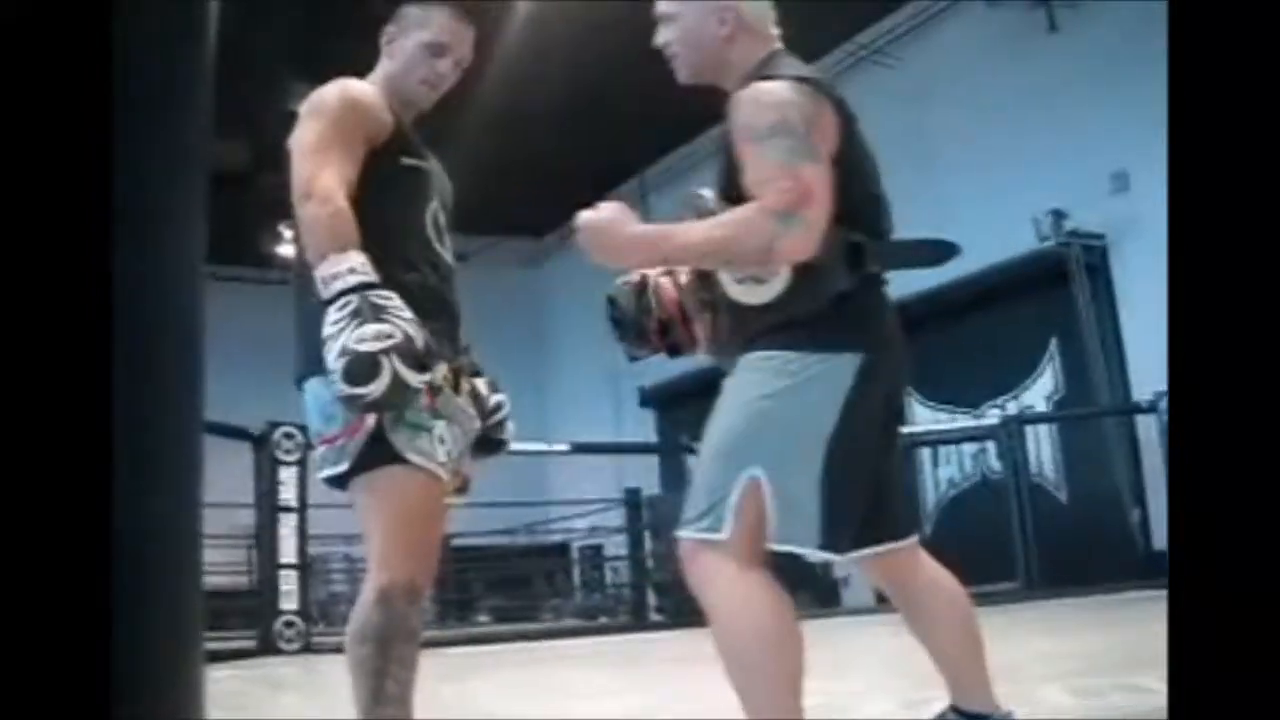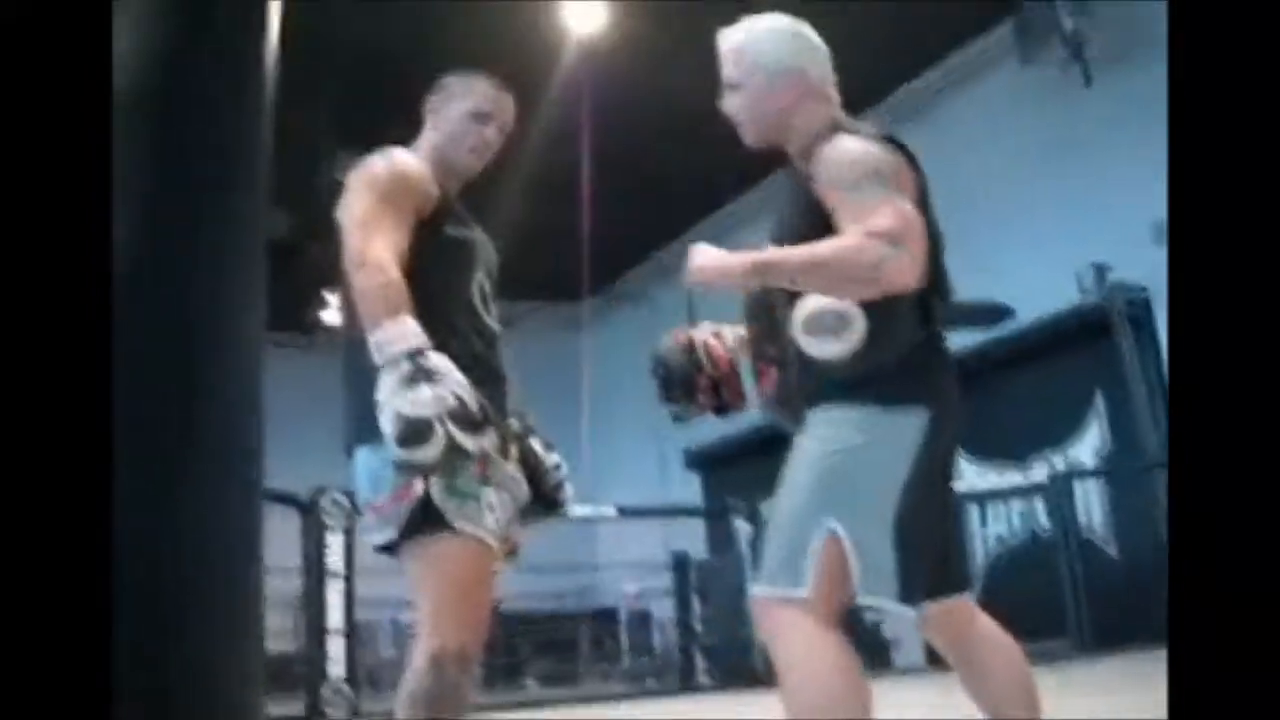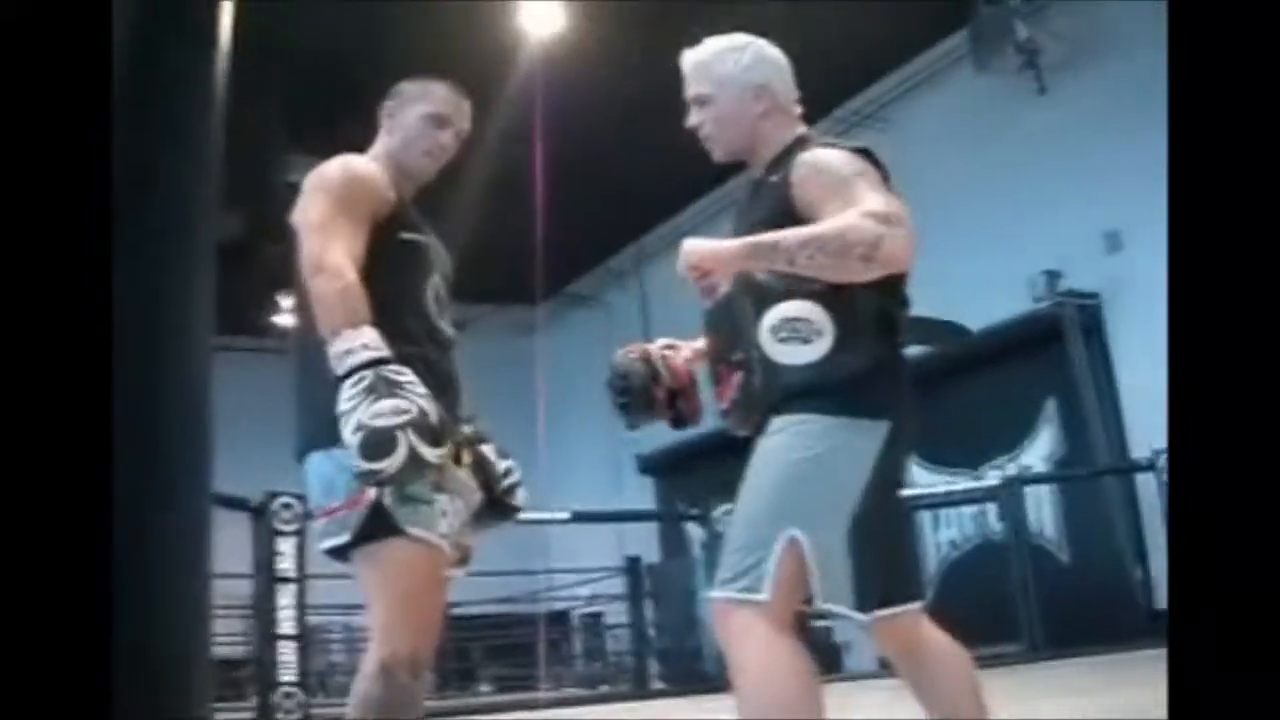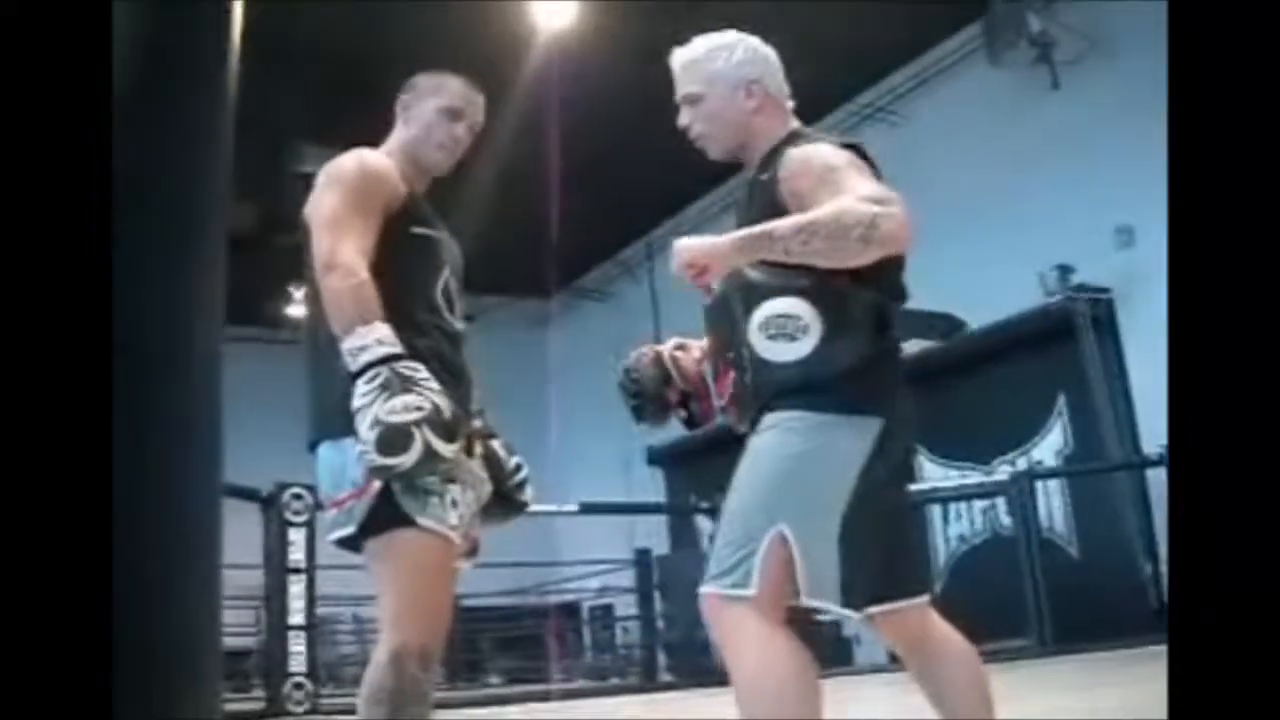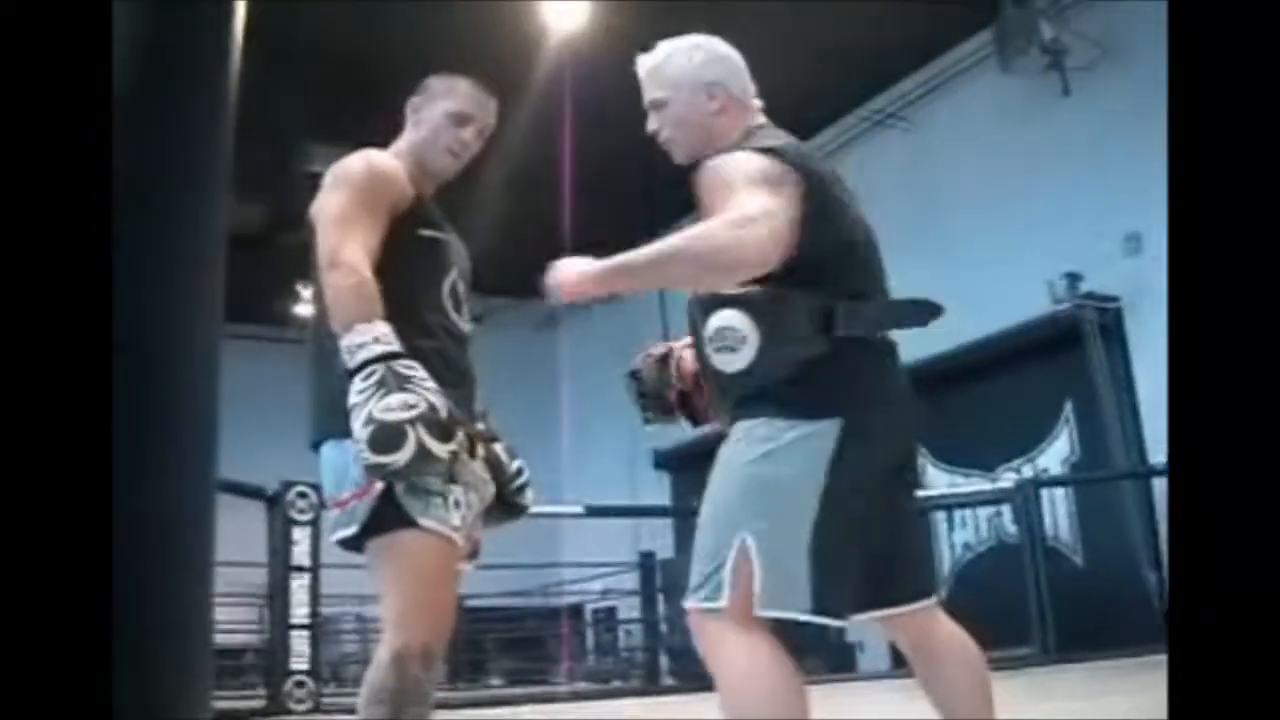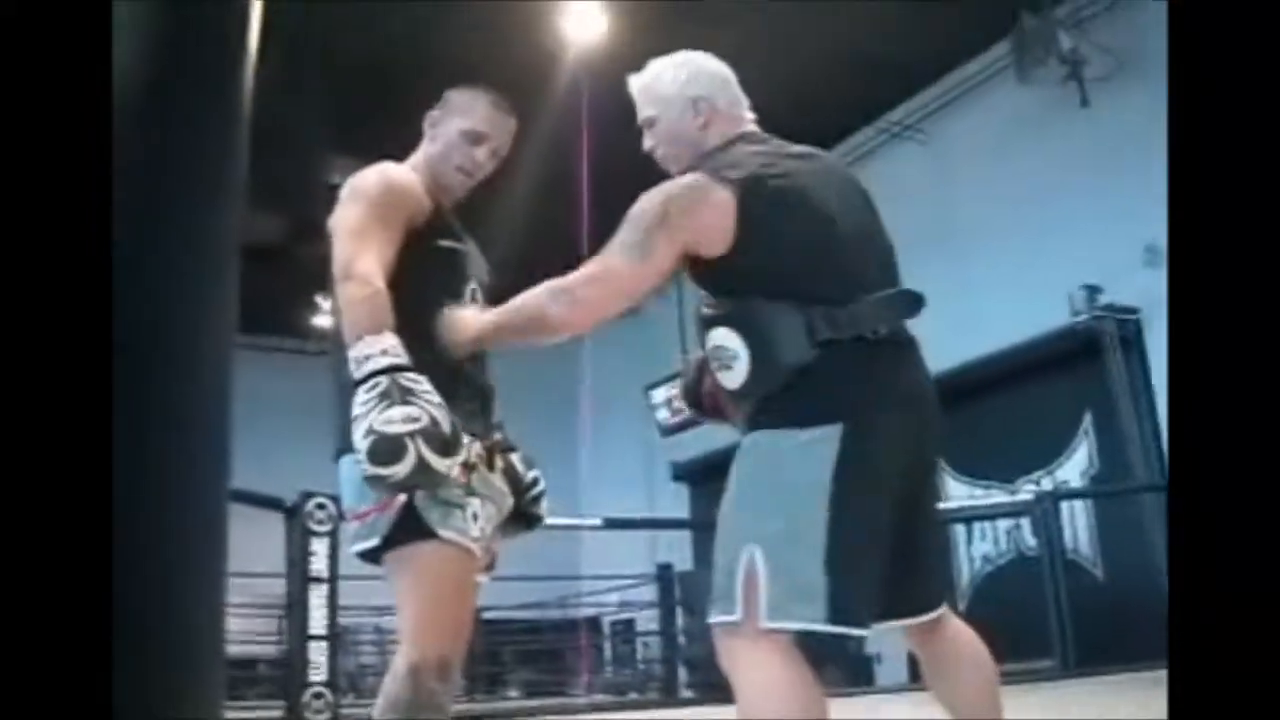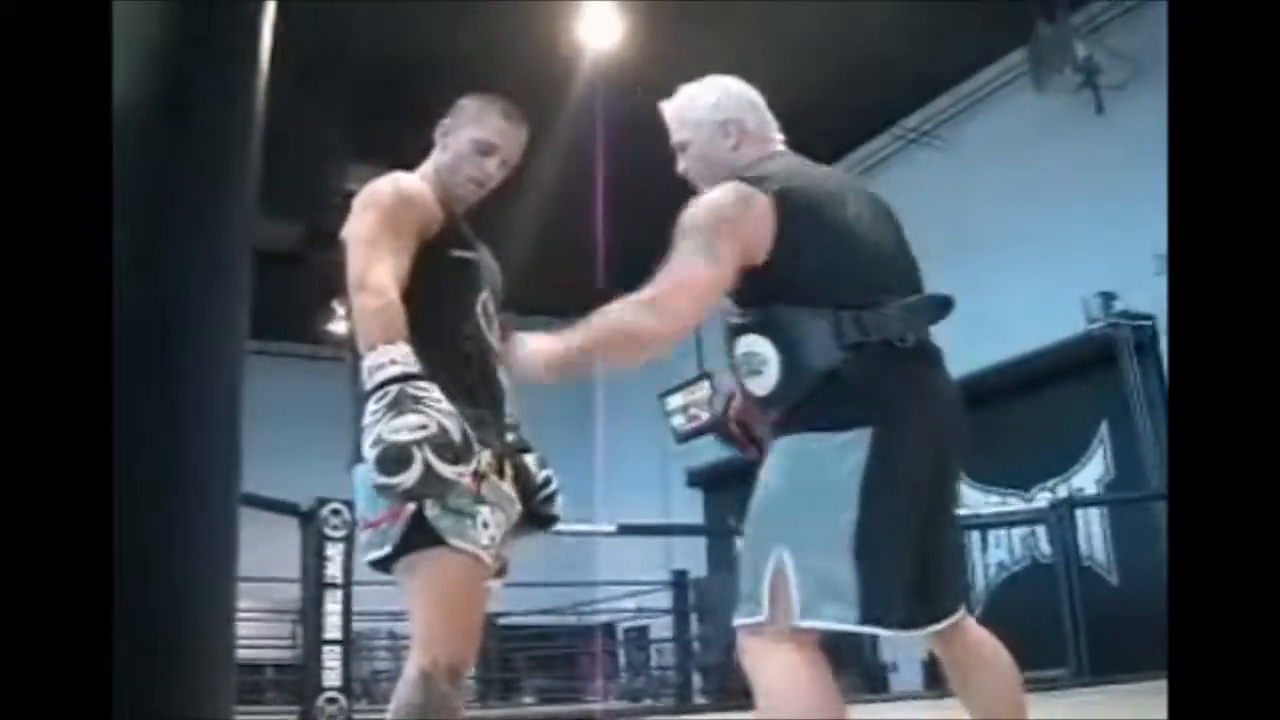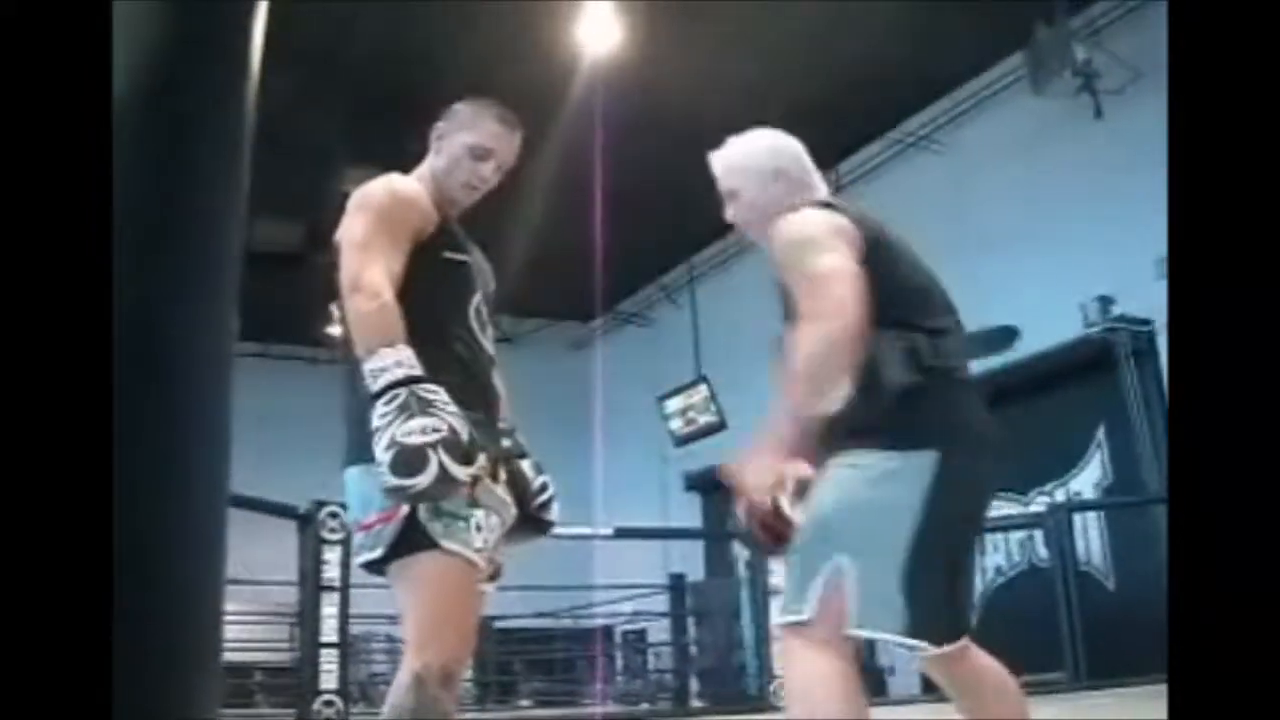
dt=0.2s
person 1, frame 1
left shoulder: (771, 100)
right shoulder: (787, 98)
left elbow: (787, 230)
left wrist: (642, 243)
right wrist: (695, 283)
left hip: (812, 347)
right hip: (842, 344)
left knee: (717, 549)
right knee: (891, 552)
person 1, frame 2
left shoulder: (851, 158)
right shoulder: (824, 168)
left elbow: (892, 259)
left wrist: (741, 268)
right wrist: (745, 339)
left hip: (875, 405)
right hip: (881, 407)
left knee: (791, 604)
right knee: (946, 609)
person 1, frame 3
left shoulder: (821, 167)
right shoulder: (770, 189)
left elbow: (887, 242)
left wrist: (734, 252)
right wrist: (703, 352)
left hip: (835, 414)
right hip: (817, 417)
left knee: (747, 611)
right knee: (896, 620)
person 1, frame 4
left shoulder: (810, 164)
right shoulder: (769, 184)
left elbow: (886, 223)
left wrist: (733, 246)
right wrist: (710, 351)
left hip: (829, 409)
right hip: (831, 412)
left knee: (738, 605)
right knee: (902, 612)
person 1, frame 5
left shoulder: (739, 169)
right shoulder: (783, 166)
left elbow: (743, 245)
left wrist: (601, 274)
right wrist: (709, 351)
left hip: (807, 413)
right hip: (856, 406)
left knee: (722, 617)
right knee: (907, 608)
person 1, frame 6
left shoulder: (693, 194)
right shoulder: (822, 172)
left elbow: (580, 303)
left wrist: (479, 327)
left hip: (814, 418)
right hip: (898, 400)
left knee: (750, 632)
right knee: (925, 614)
person 1, frame 7
left shoulder: (729, 204)
right shoulder: (846, 192)
left elbow: (658, 316)
left wrist: (554, 354)
left hip: (842, 422)
right hip: (920, 409)
left knee: (773, 633)
right knee: (944, 619)
person 1, frame 8
left shoulder: (804, 229)
right shoulder: (860, 239)
left elbow: (833, 329)
left wrist: (773, 445)
right wrist: (812, 463)
left hip: (903, 446)
right hip: (943, 441)
left knee: (809, 636)
right knee: (939, 646)
person 2, frame 1
left shoulder: (418, 156)
right shoulder: (347, 103)
right elbow: (318, 197)
left wrist: (463, 371)
right wrist: (356, 300)
left hip: (424, 364)
right hip: (373, 355)
left knee: (410, 574)
right knee: (400, 572)
person 2, frame 2
left shoulder: (460, 224)
right shoulder: (394, 176)
right elbow: (370, 267)
left wrist: (515, 437)
right wrist: (411, 366)
left hip: (469, 433)
right hip: (420, 421)
left knee: (460, 635)
right knee: (452, 635)
person 2, frame 3
left shoulder: (415, 231)
right shoulder: (348, 180)
right elbow: (328, 274)
left wrist: (468, 442)
right wrist: (369, 375)
left hip: (420, 439)
right hip: (374, 433)
left knee: (411, 645)
right knee: (403, 643)
person 2, frame 4
left shoulder: (426, 223)
right shoulder: (362, 173)
right elbow: (340, 270)
left wrist: (478, 434)
right wrist: (384, 373)
left hip: (433, 432)
right hip: (386, 427)
left knee: (421, 637)
right knee: (413, 635)
person 2, frame 5
left shoulder: (434, 223)
right shoulder: (370, 173)
right elbow: (343, 268)
left wrist: (480, 439)
right wrist: (382, 373)
left hip: (437, 434)
right hip: (389, 426)
left knee: (423, 636)
right knee: (416, 634)
person 2, frame 6
left shoulder: (453, 237)
right shoulder: (387, 187)
right elbow: (357, 280)
left wrist: (498, 451)
right wrist: (386, 384)
left hip: (455, 445)
right hip: (409, 434)
left knee: (439, 649)
right knee: (433, 646)
person 2, frame 7
left shoulder: (468, 247)
right shoulder: (398, 198)
right elbow: (372, 292)
left wrist: (513, 448)
right wrist: (396, 396)
left hip: (468, 450)
right hip: (423, 444)
left knee: (450, 653)
right knee: (443, 651)
person 2, frame 8
left shoulder: (462, 250)
right shoulder: (392, 199)
right elbow: (366, 294)
left wrist: (509, 452)
right wrist: (403, 399)
left hip: (463, 455)
right hip: (419, 447)
left knee: (446, 656)
right knee: (436, 655)
